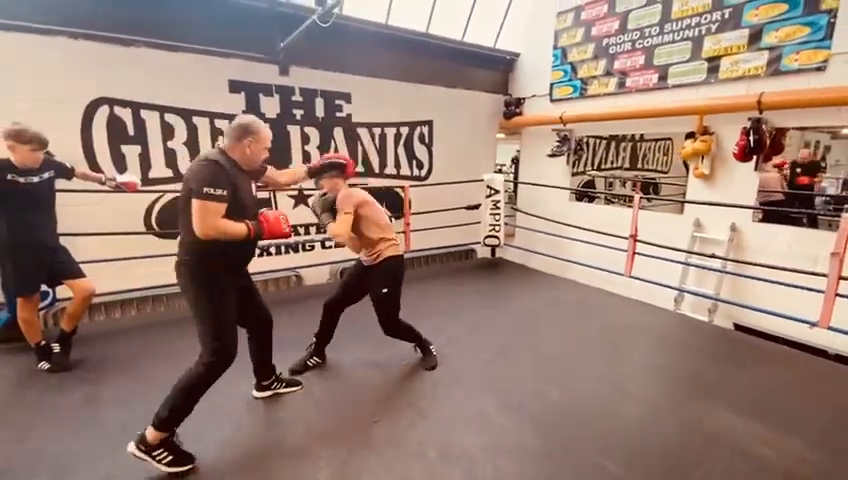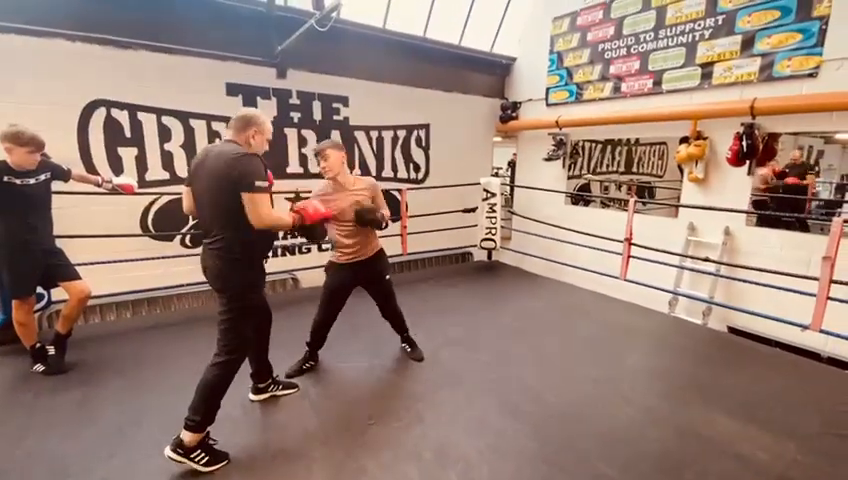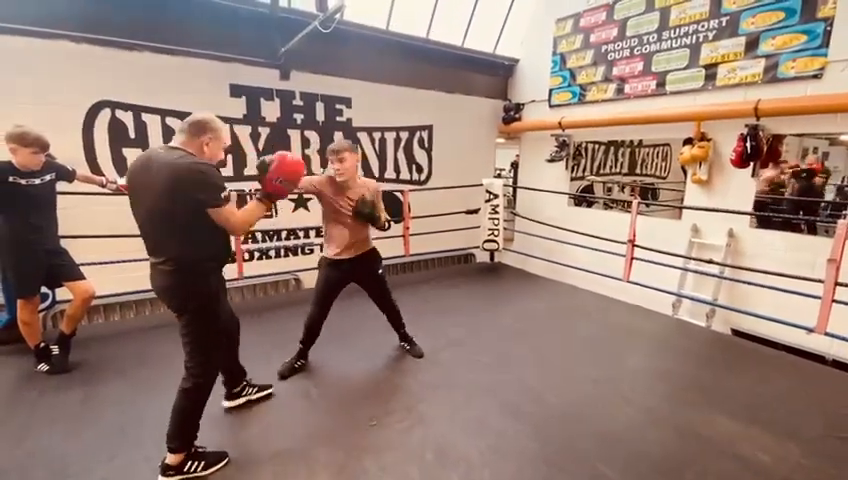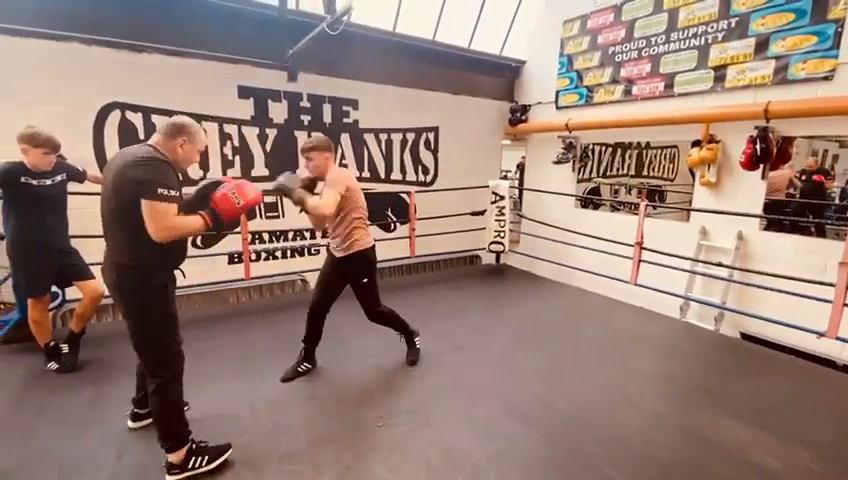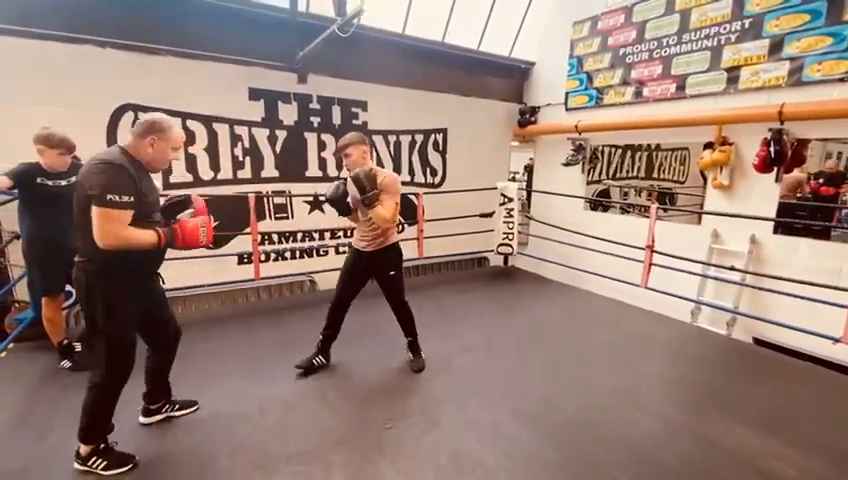
dt=0.5s
person 1, frame 1
left shoulder: (237, 167)
right shoulder: (212, 169)
left elbow: (279, 178)
right elbow: (206, 227)
left wrist: (321, 167)
right wrist: (257, 227)
left hip: (230, 269)
right hip: (205, 274)
left knee: (260, 321)
right knee: (218, 355)
left ankle: (266, 380)
right ankle: (155, 437)
person 1, frame 2
left shoulder: (203, 157)
right shoulder: (245, 161)
left elbow: (190, 206)
right elbow: (262, 219)
right wrist: (302, 215)
left hip: (219, 255)
right hip: (238, 263)
left knee: (260, 318)
right knee: (232, 348)
left ankle: (263, 382)
right ankle: (189, 439)
person 1, frame 3
left shoulder: (142, 163)
right shoulder: (195, 171)
right elbow: (239, 224)
right wrist: (270, 193)
left hip: (171, 271)
right hip: (194, 279)
left knee: (226, 328)
right knee: (202, 365)
left ankle: (238, 387)
person 1, frame 4
left shoulder: (131, 157)
right shoulder: (153, 166)
right elbow: (163, 229)
left wrist: (199, 199)
right wrist: (213, 215)
left hip: (130, 270)
right hip: (142, 277)
left knee: (152, 345)
right knee: (166, 358)
left ankle: (144, 408)
person 1, frame 5
left shoulder: (132, 167)
right shoulder: (112, 171)
right elbow: (108, 236)
left wrist: (172, 209)
right wrist: (169, 236)
left hip: (137, 277)
right hip: (107, 283)
left knee: (167, 335)
right knee: (112, 364)
left ankle: (156, 403)
right ankle: (89, 448)
person 2, frame 1
left shoulder: (50, 166)
left elbow: (78, 172)
left wrist: (108, 180)
left hip: (51, 246)
left knee: (86, 290)
right knee: (27, 302)
left ankle: (62, 343)
right ankle: (43, 352)
person 2, frame 2
left shoulder: (46, 167)
left elbow: (74, 175)
left wrist: (104, 182)
left hip: (47, 247)
left knee: (81, 292)
right knee: (23, 304)
left ankle: (57, 345)
right ankle: (38, 355)
person 2, frame 3
left shoulder: (51, 168)
left elbow: (78, 175)
left wrist: (105, 183)
left hip: (51, 247)
left knee: (85, 292)
right knee: (27, 303)
left ankle: (61, 344)
right ankle: (41, 354)
person 2, frame 4
left shoulder: (62, 168)
left elbow: (89, 176)
left hip: (60, 246)
right hip: (27, 250)
left knee: (95, 291)
right knee: (39, 302)
left ankle: (71, 343)
right ankle: (51, 352)
person 2, frame 5
left shoulder: (76, 169)
right shoulder: (28, 172)
left hip: (74, 247)
right hip: (42, 250)
right knee: (52, 300)
right ankle: (64, 351)
person 3, frame 1
left shoulder: (348, 196)
right shoulder: (351, 199)
left elbow: (340, 235)
right elbow: (357, 244)
left wrist: (323, 214)
left hip: (387, 262)
right hip: (368, 263)
left knee: (389, 323)
right knee: (332, 305)
left ankle: (424, 346)
right ankle: (317, 352)
person 3, frame 2
left shoulder: (369, 185)
right shoulder: (320, 195)
left elbow: (384, 214)
left wrist: (378, 217)
left hip: (373, 258)
right hip: (342, 265)
left knee: (389, 308)
right knee: (324, 316)
left ankle: (407, 340)
right ankle: (310, 356)
person 3, frame 3
left shoulder: (371, 187)
right shoulder: (324, 183)
left elbow: (382, 222)
left wrist: (372, 216)
left hip: (365, 256)
right hip: (334, 261)
left knee: (386, 302)
right knee: (317, 313)
left ankle: (405, 337)
right ankle: (301, 355)
person 3, frame 4
left shoulder: (339, 176)
right shoulder: (330, 181)
left elbow: (325, 211)
right elbow: (320, 225)
left wrist: (295, 192)
right wrist: (306, 196)
left hip: (360, 254)
right hip: (337, 255)
left knee: (373, 310)
right knee: (317, 307)
left ankle: (410, 336)
right ankle: (307, 358)
person 3, frame 5
left shoulder: (388, 179)
right shoulder: (352, 179)
left elbow: (386, 221)
left wrist: (366, 195)
right wrist: (342, 206)
left hip: (386, 251)
right hip: (359, 251)
left knee: (398, 302)
right knee: (339, 301)
left ankle: (415, 349)
right ankle: (322, 352)
